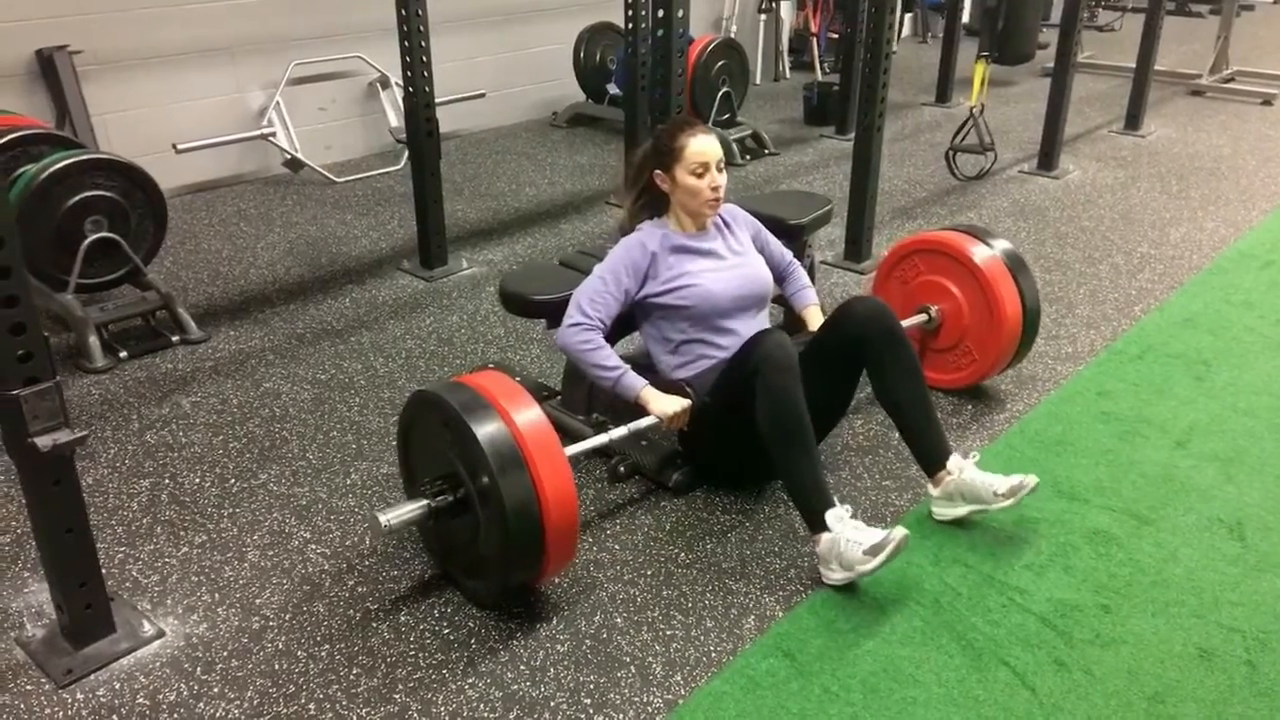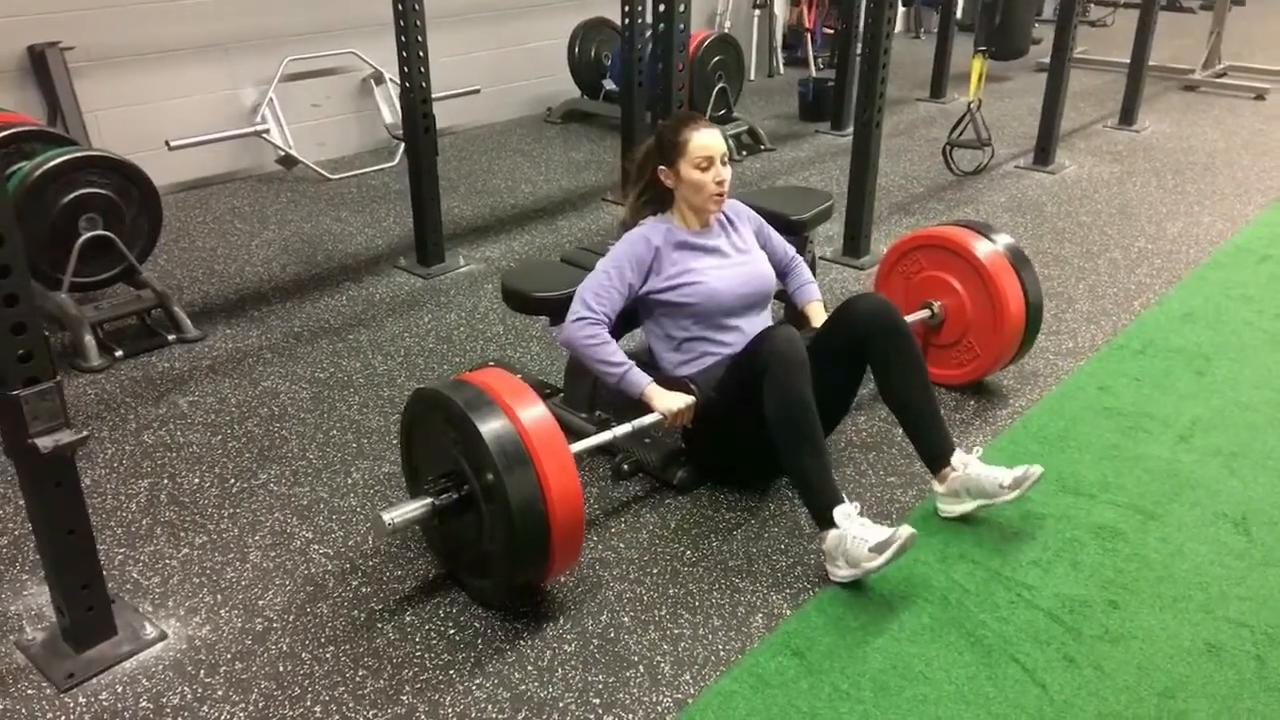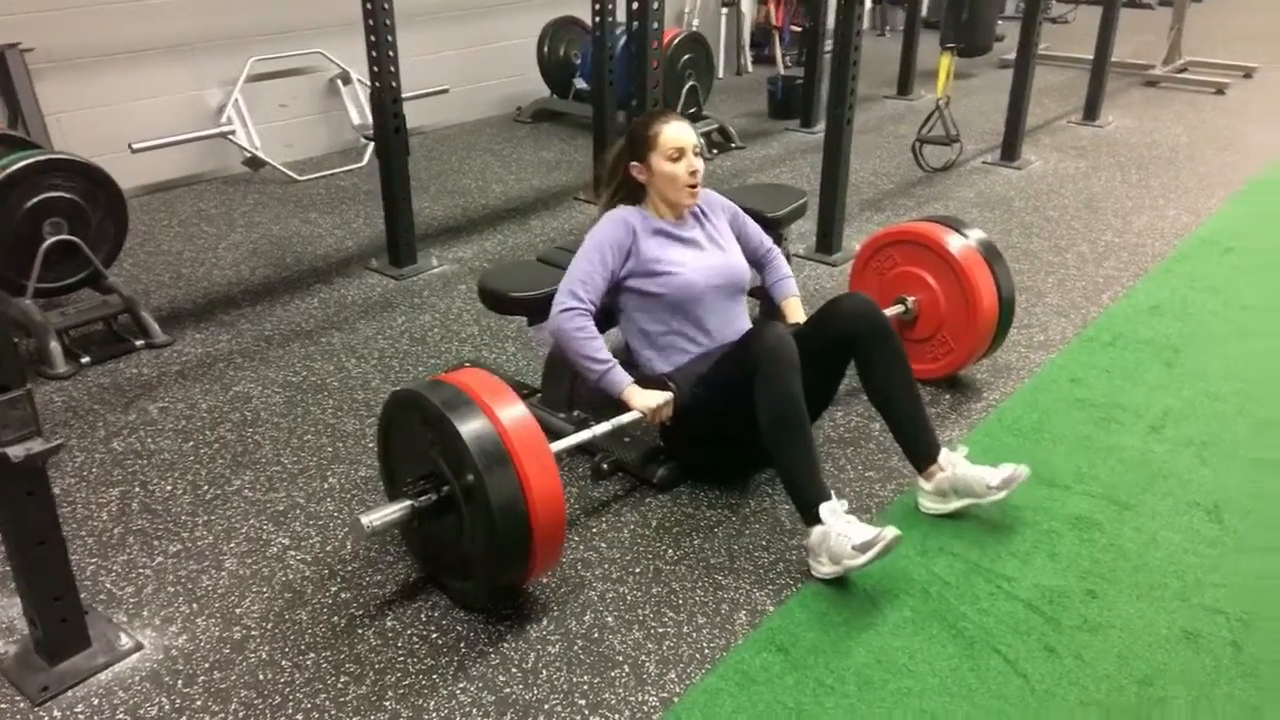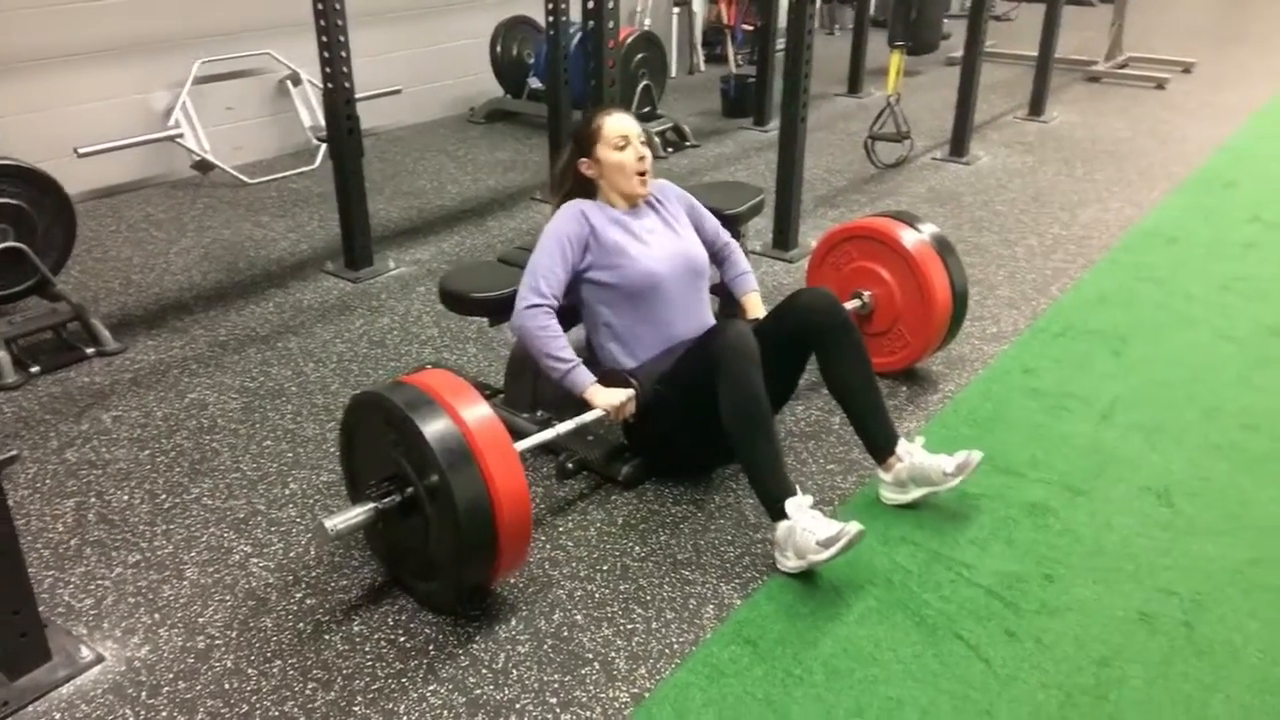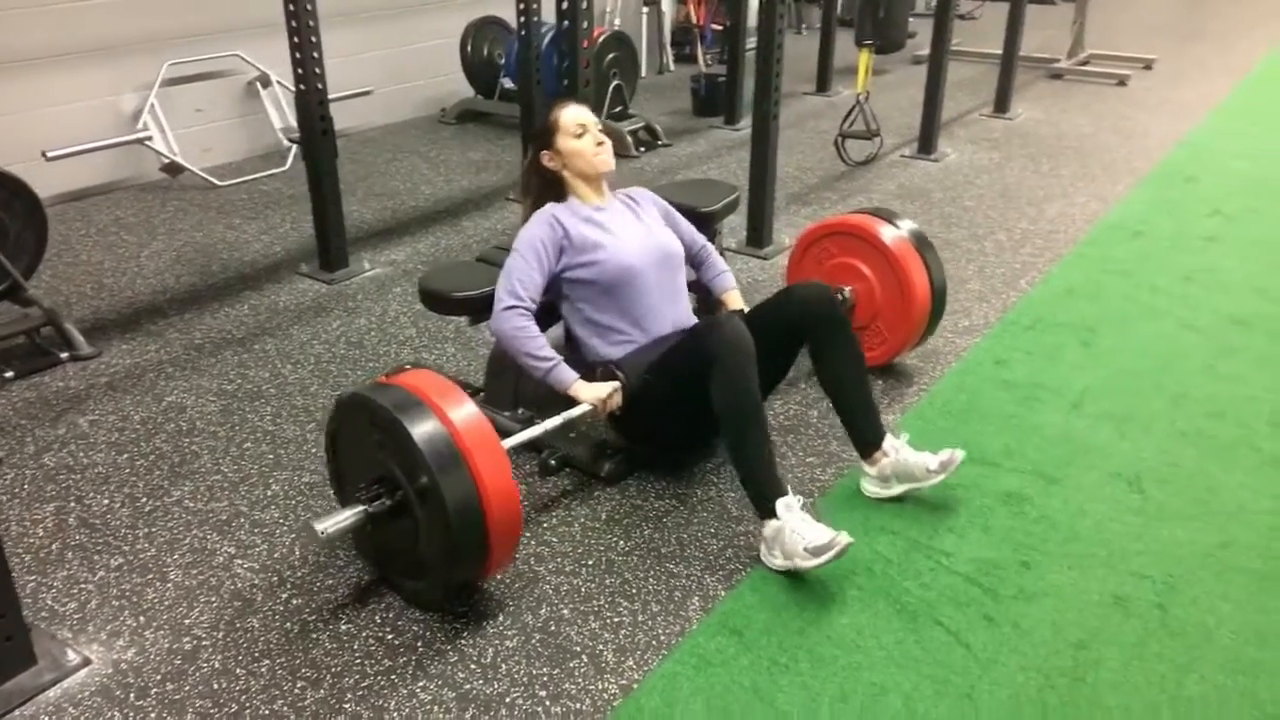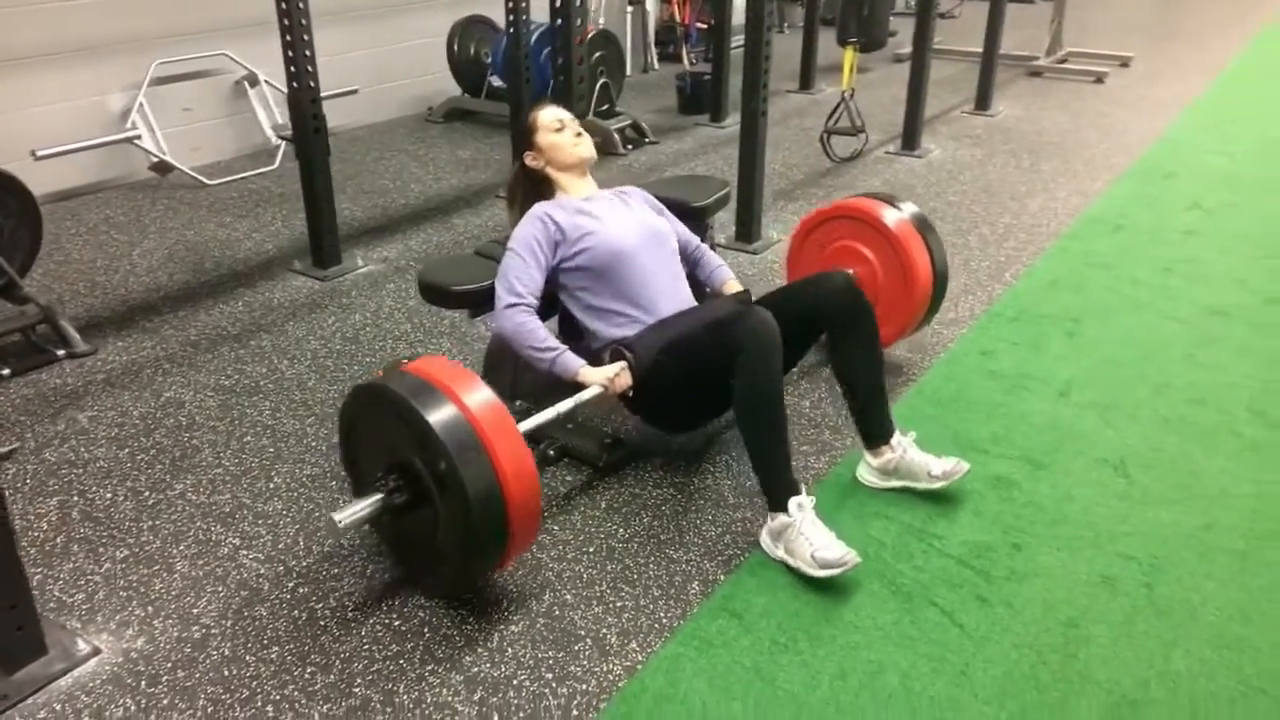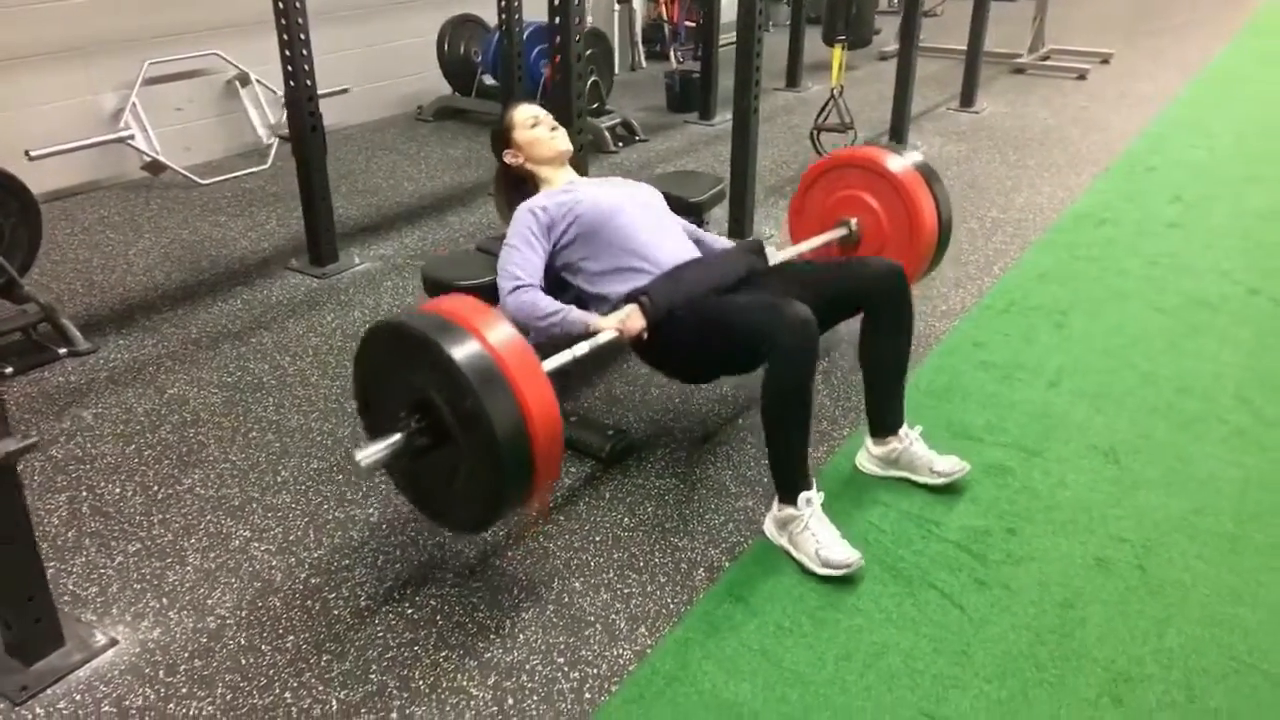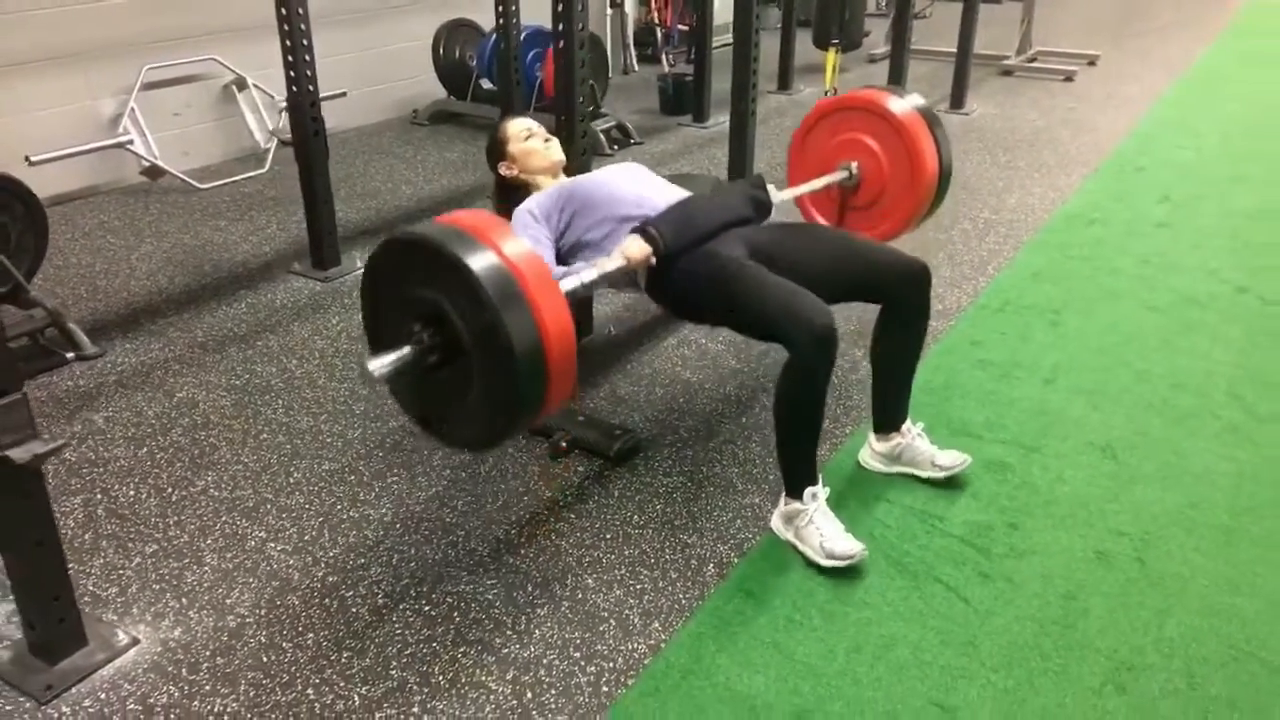
dt=0.3s
person 1, frame 1
left shoulder: (733, 220)
right shoulder: (643, 248)
left elbow: (789, 268)
right elbow: (576, 331)
left wrist: (820, 330)
right wrist: (649, 395)
left hip: (779, 398)
right hip: (716, 420)
left knee: (865, 315)
right knee: (770, 345)
left ankle: (947, 477)
right ankle: (831, 535)
person 1, frame 2
left shoulder: (736, 216)
right shoulder: (647, 243)
left elbow: (790, 263)
right elbow: (580, 326)
left wrist: (822, 324)
right wrist: (653, 392)
left hip: (784, 396)
right hip: (718, 418)
left knee: (871, 311)
right knee: (779, 341)
left ankle: (952, 473)
right ankle: (838, 533)
person 1, frame 3
left shoulder: (711, 207)
right shoulder: (622, 226)
left elbow: (768, 255)
right elbow: (567, 317)
left wrist: (801, 324)
right wrist: (630, 391)
left hip: (761, 392)
right hip: (693, 411)
left knee: (854, 311)
right knee: (770, 339)
left ankle: (938, 473)
right ankle: (825, 529)
person 1, frame 4
left shoulder: (666, 197)
right shoulder: (578, 219)
left elbow: (726, 250)
right elbow: (530, 314)
left wrist: (759, 318)
right wrist: (591, 389)
left hip: (723, 382)
right hip: (656, 408)
left knee: (815, 305)
right knee: (731, 337)
left ankle: (897, 463)
right ankle: (791, 524)
person 1, frame 5
left shoulder: (641, 201)
right shoulder: (552, 224)
left elbow: (702, 253)
right elbow: (508, 316)
left wrist: (738, 309)
right wrist: (576, 385)
left hip: (703, 371)
right hip: (643, 393)
left knee: (813, 298)
right knee: (725, 336)
left ankle: (881, 460)
right ankle: (779, 523)
person 1, frame 6
left shoulder: (631, 198)
right shoulder: (544, 221)
left elbow: (694, 250)
right elbow: (510, 313)
left wrist: (736, 294)
right wrist: (584, 370)
left hip: (702, 340)
right hip: (649, 372)
left knee: (837, 290)
right knee: (754, 327)
left ankle: (885, 453)
right ankle: (786, 520)
person 1, frame 7
left shoulder: (622, 182)
right shoulder: (535, 213)
right elbow: (518, 298)
left wrist: (741, 252)
right wrist: (600, 321)
left hip: (724, 282)
right hip: (670, 318)
left knee: (885, 278)
right knee: (793, 327)
left ankle: (887, 444)
right ankle: (792, 510)
person 1, frame 8
left shoulder: (619, 171)
right shoulder: (535, 211)
left wrist: (757, 194)
right wrist: (610, 257)
left hip: (740, 232)
right hip: (684, 262)
left knee: (908, 277)
right knee: (813, 327)
left ankle: (891, 439)
right ankle: (800, 505)
